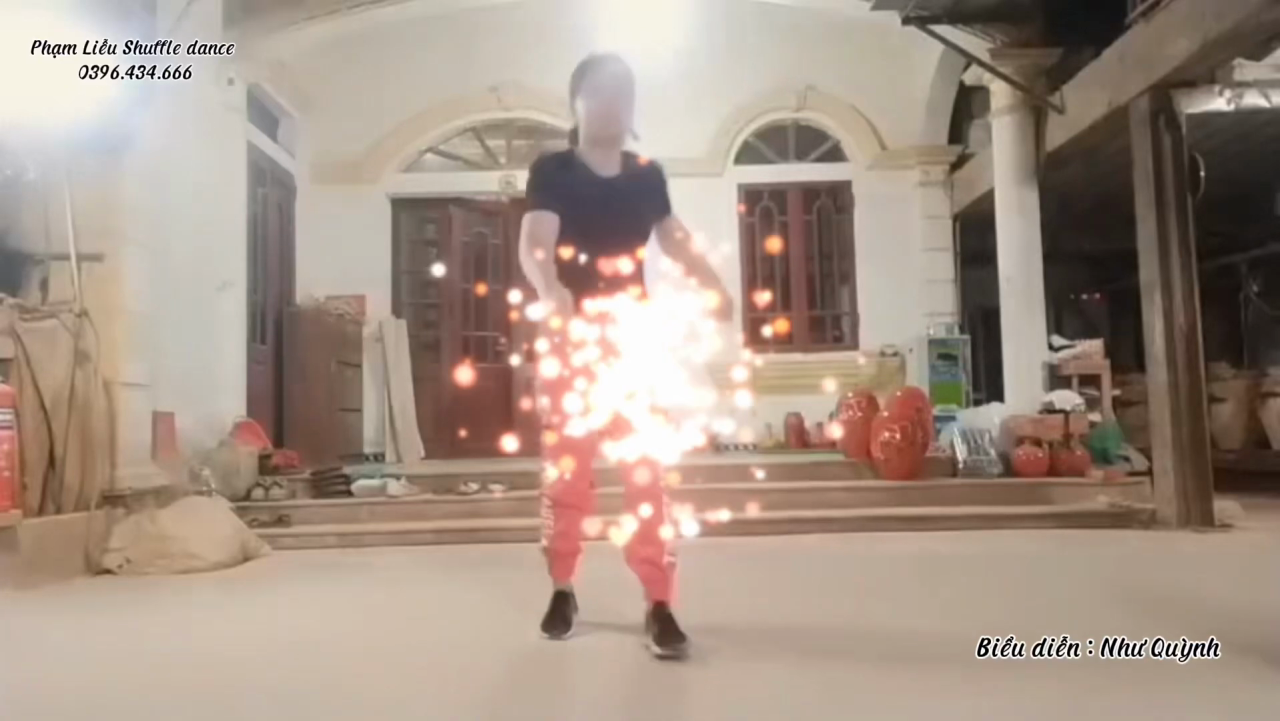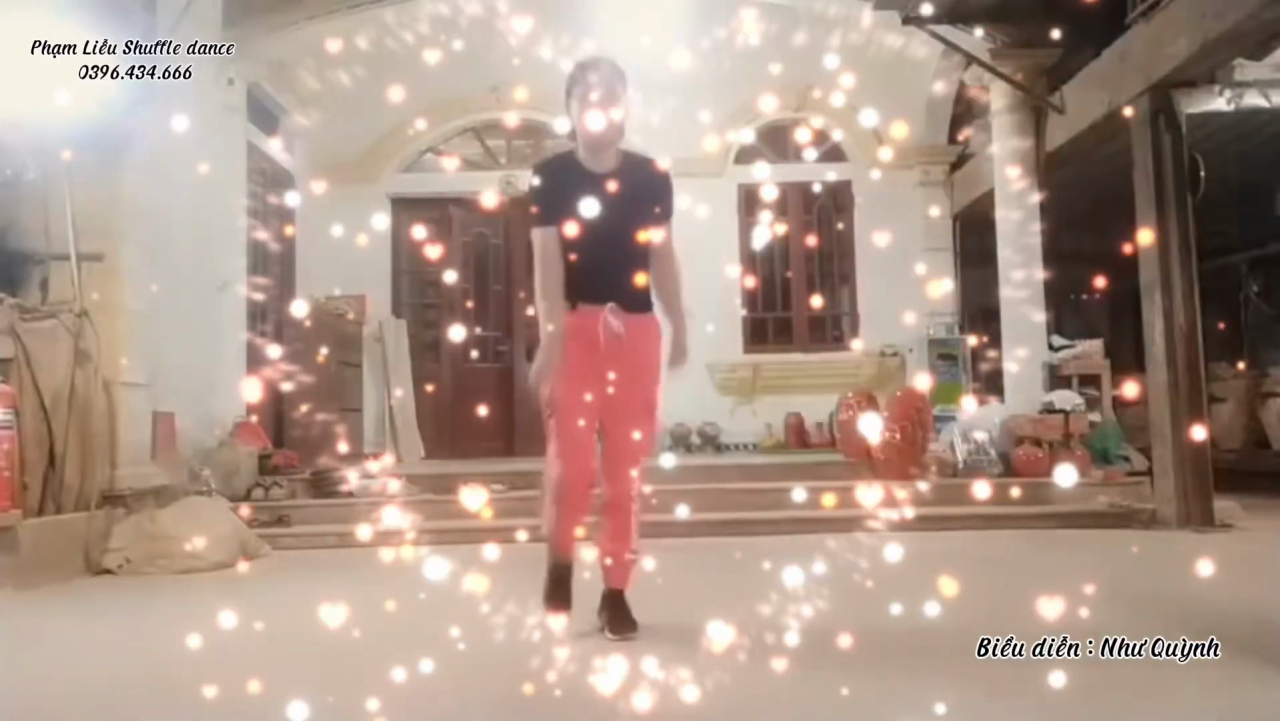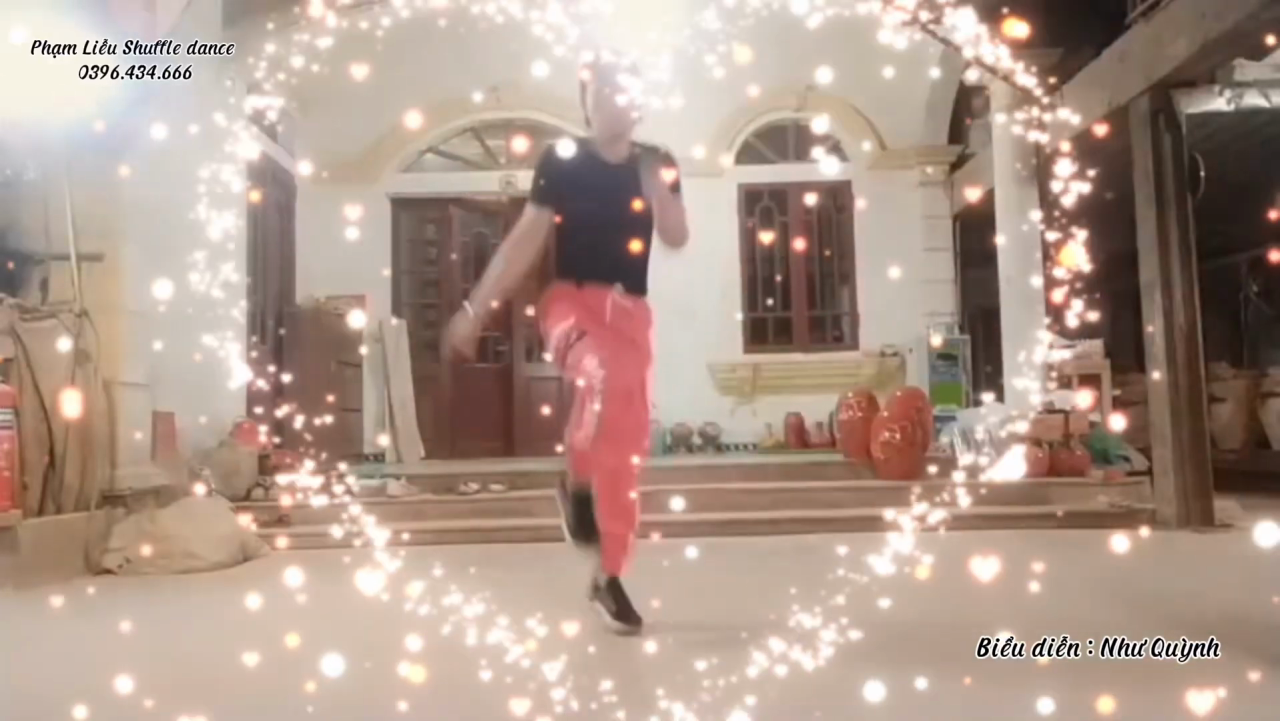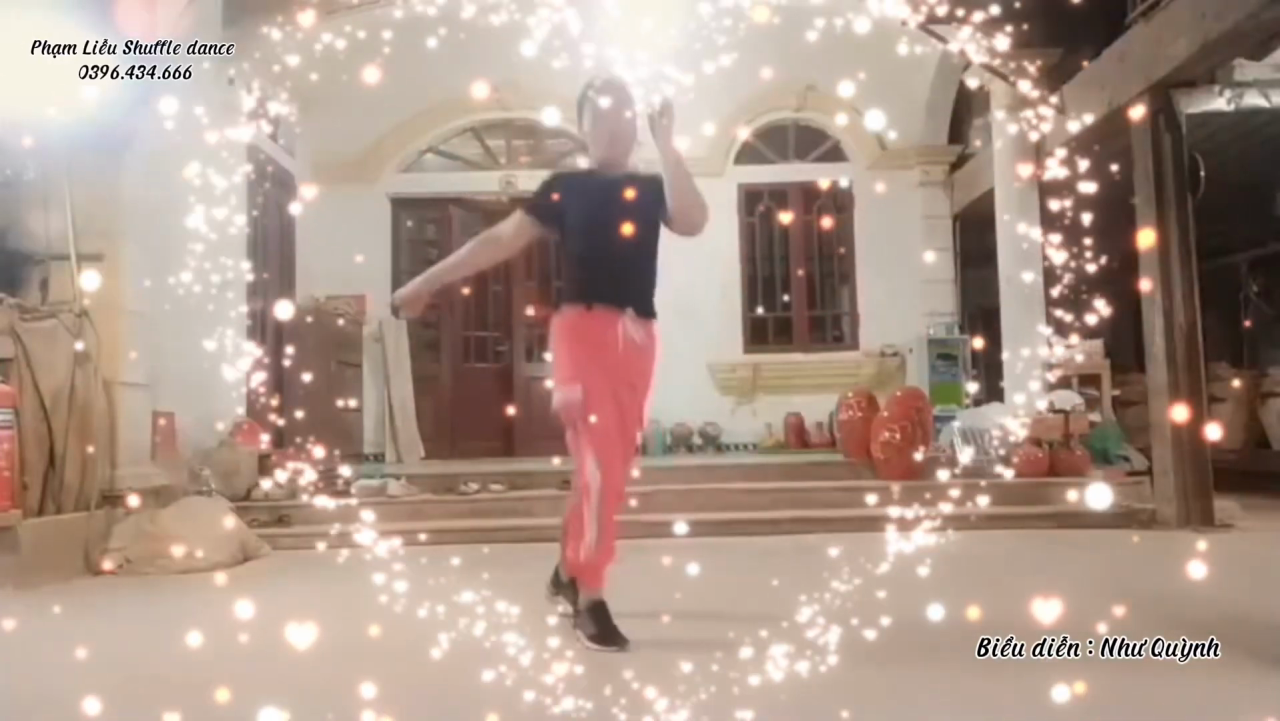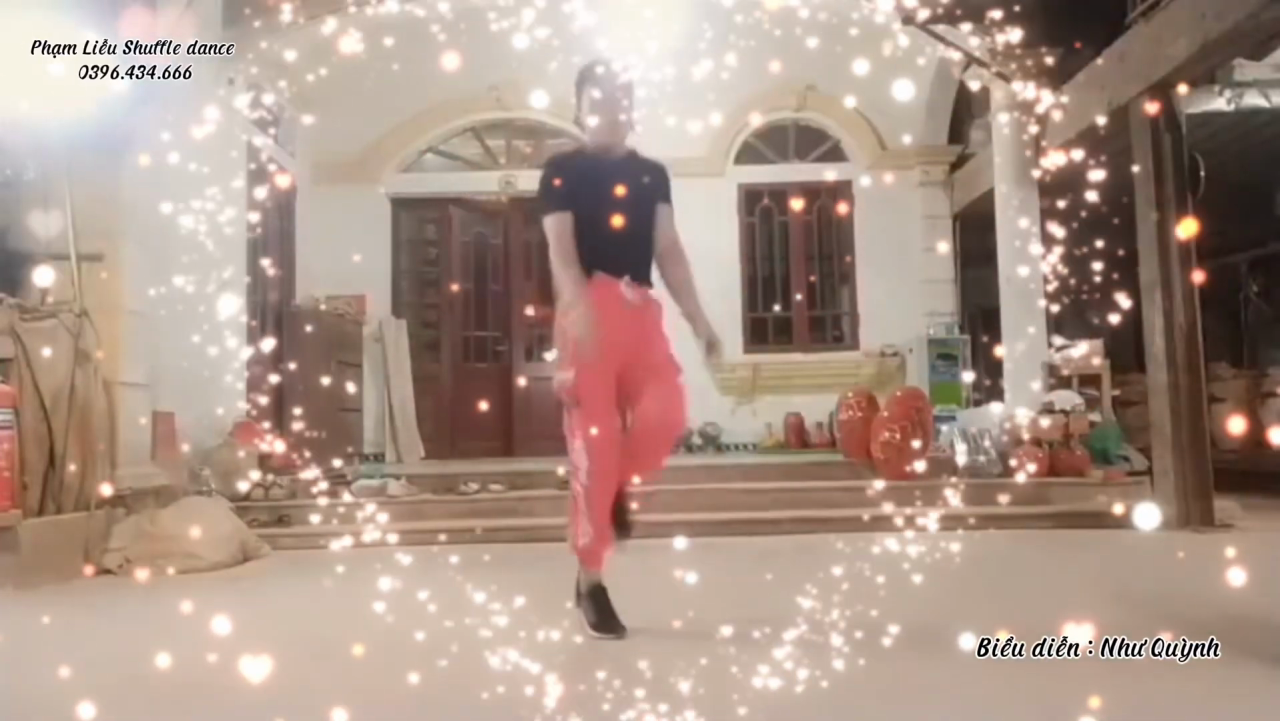
dt=0.2s
person 1, frame 1
left shoulder: (647, 174)
right shoulder: (551, 172)
left elbow: (673, 238)
right elbow: (533, 247)
left wrist: (715, 286)
right wrist: (550, 290)
left knee: (646, 472)
right knee: (567, 472)
left ankle: (658, 606)
right ankle: (562, 591)
person 1, frame 2
left shoulder: (650, 176)
right shoulder: (551, 174)
right elbow: (547, 262)
left wrist: (678, 327)
right wrist: (551, 338)
left hip: (635, 330)
right hip: (575, 330)
left knee: (626, 469)
right knee: (570, 461)
left ankle: (615, 590)
right ankle: (560, 559)
person 1, frame 3
left shoulder: (657, 164)
right shoulder: (562, 162)
left elbow: (677, 237)
right elbow: (525, 241)
left wrist: (660, 188)
right wrist: (475, 309)
left hip: (628, 312)
right hip: (575, 303)
left knee: (630, 448)
right knee: (604, 378)
left ankle: (611, 578)
right ankle: (576, 484)
person 1, frame 4
left shoulder: (655, 189)
right shoulder: (564, 188)
left elbow: (693, 222)
right elbow: (501, 241)
left wrist: (667, 146)
right wrist: (427, 283)
left hip: (637, 339)
right hip: (582, 331)
left knee: (611, 470)
right knee: (597, 466)
left ankle: (568, 573)
right ankle: (590, 600)
person 1, frame 5
left shoulder: (652, 172)
right shoulder: (562, 170)
left elbow: (668, 249)
right elbow: (560, 247)
left wrist: (699, 320)
right wrist: (575, 308)
left hip: (641, 310)
right hip: (593, 312)
left knee: (665, 415)
right knee: (593, 447)
left ankle: (617, 481)
right ankle: (591, 582)
